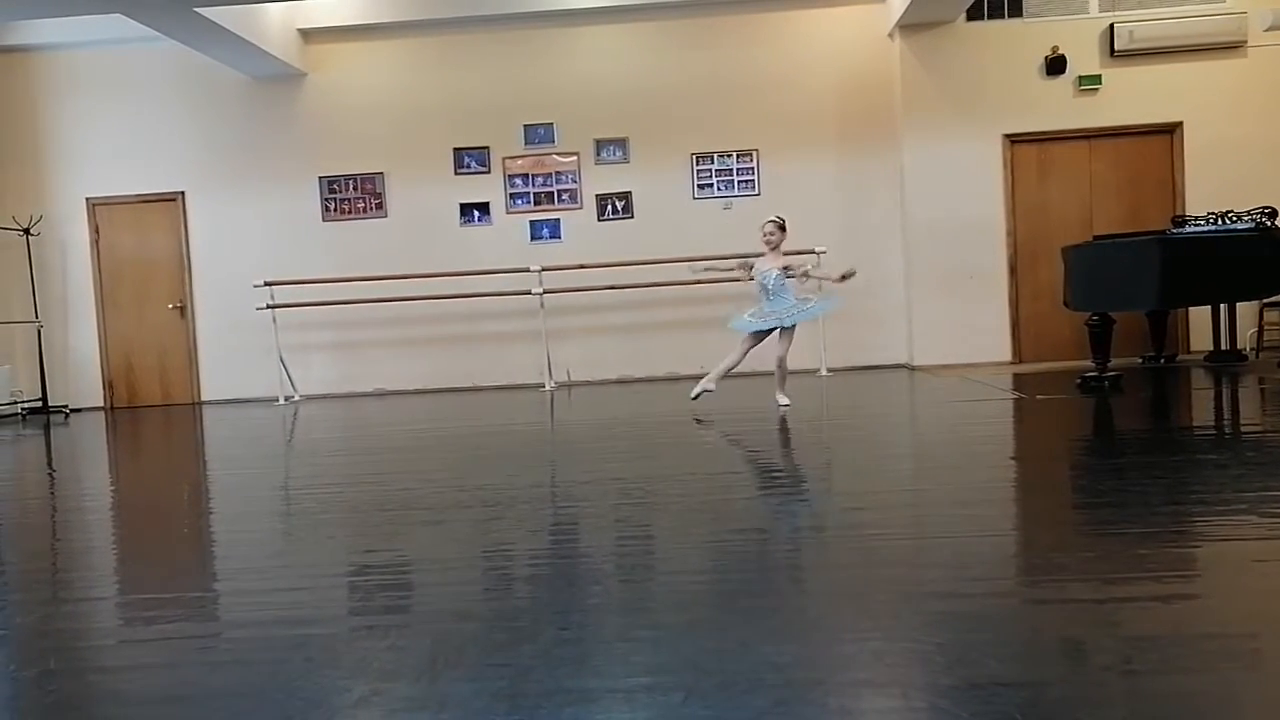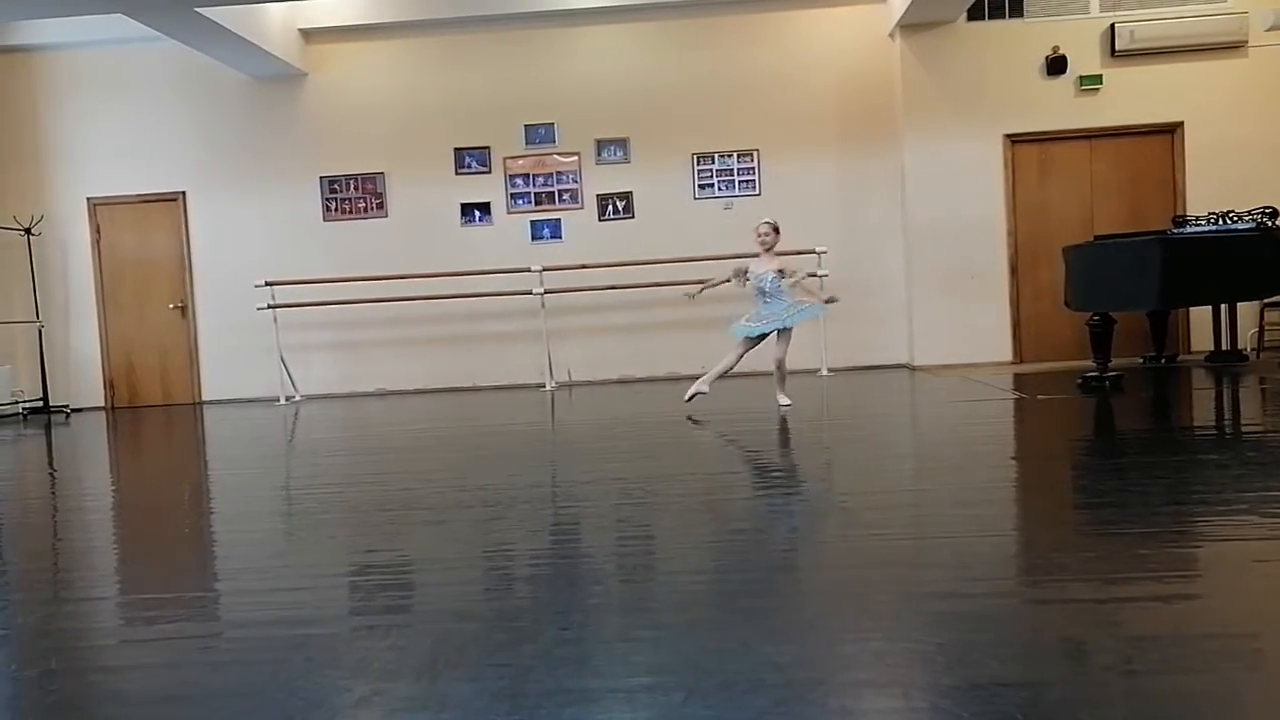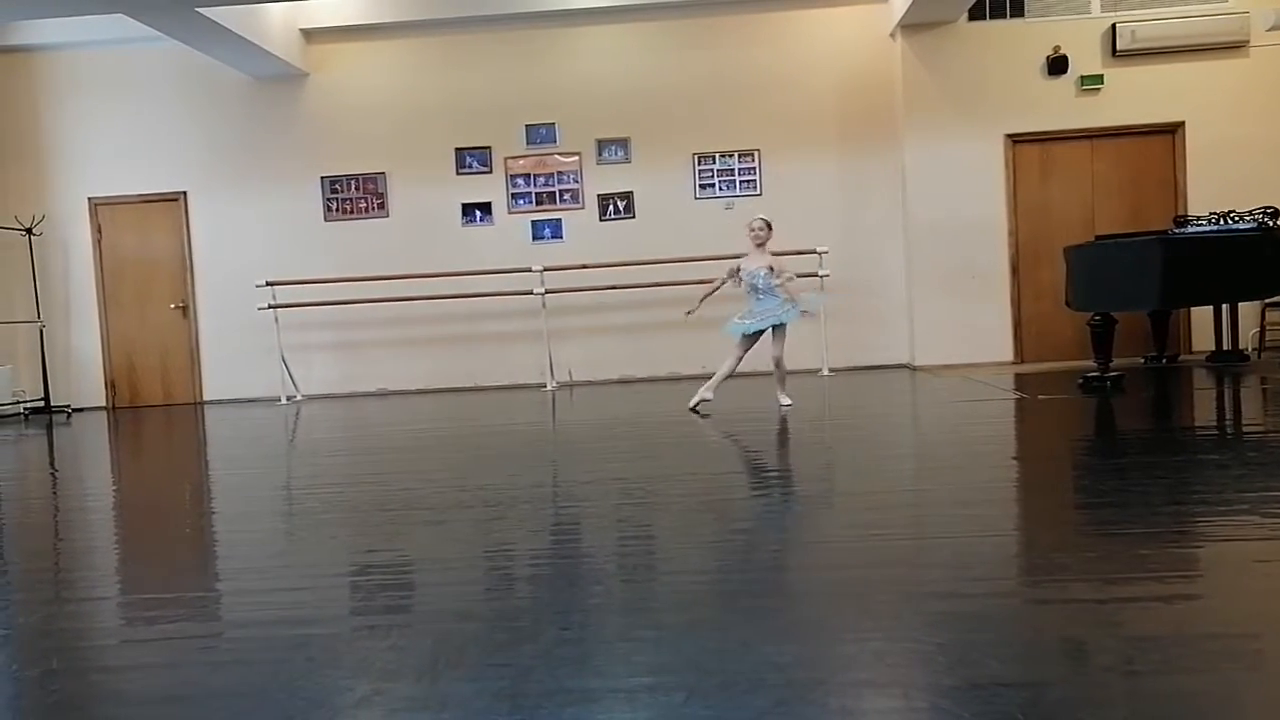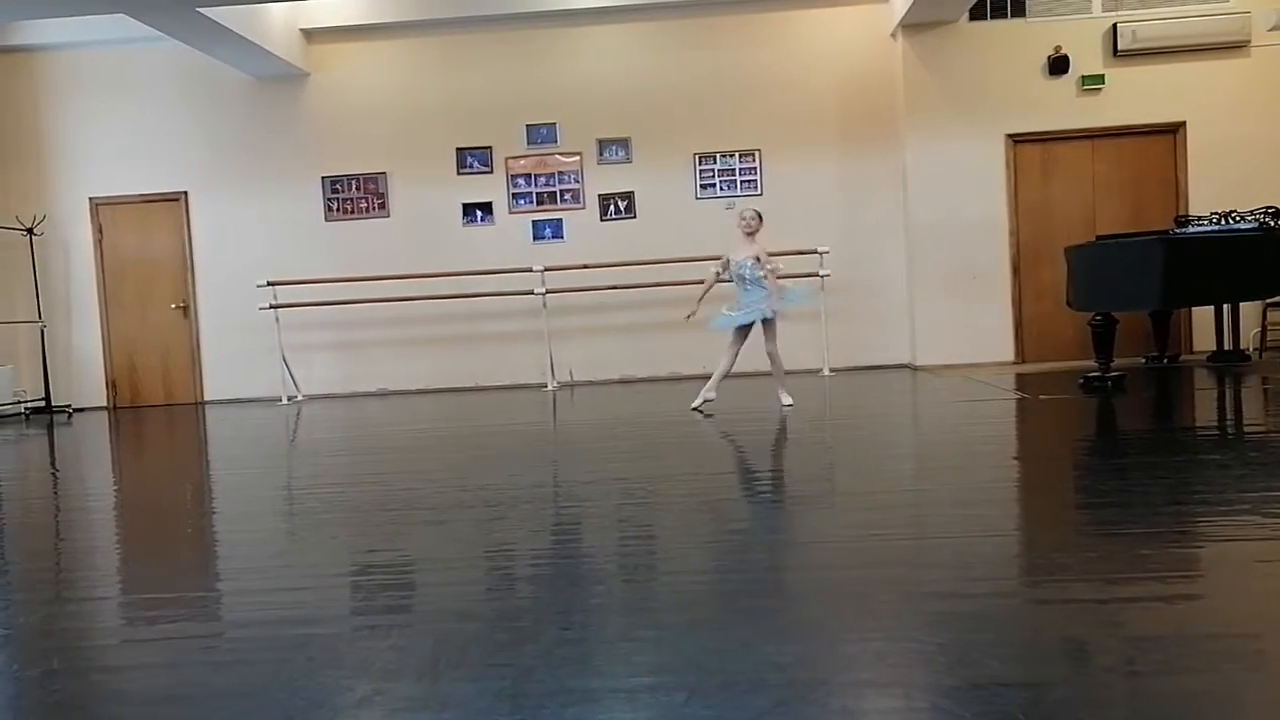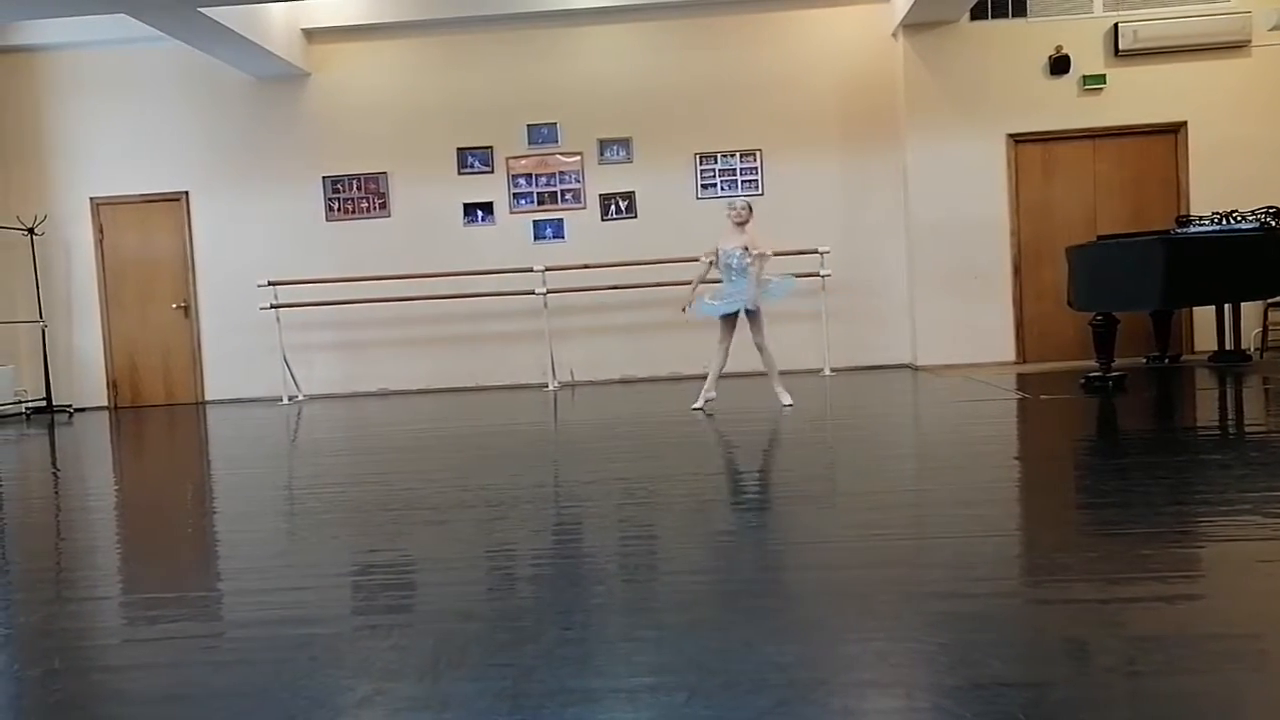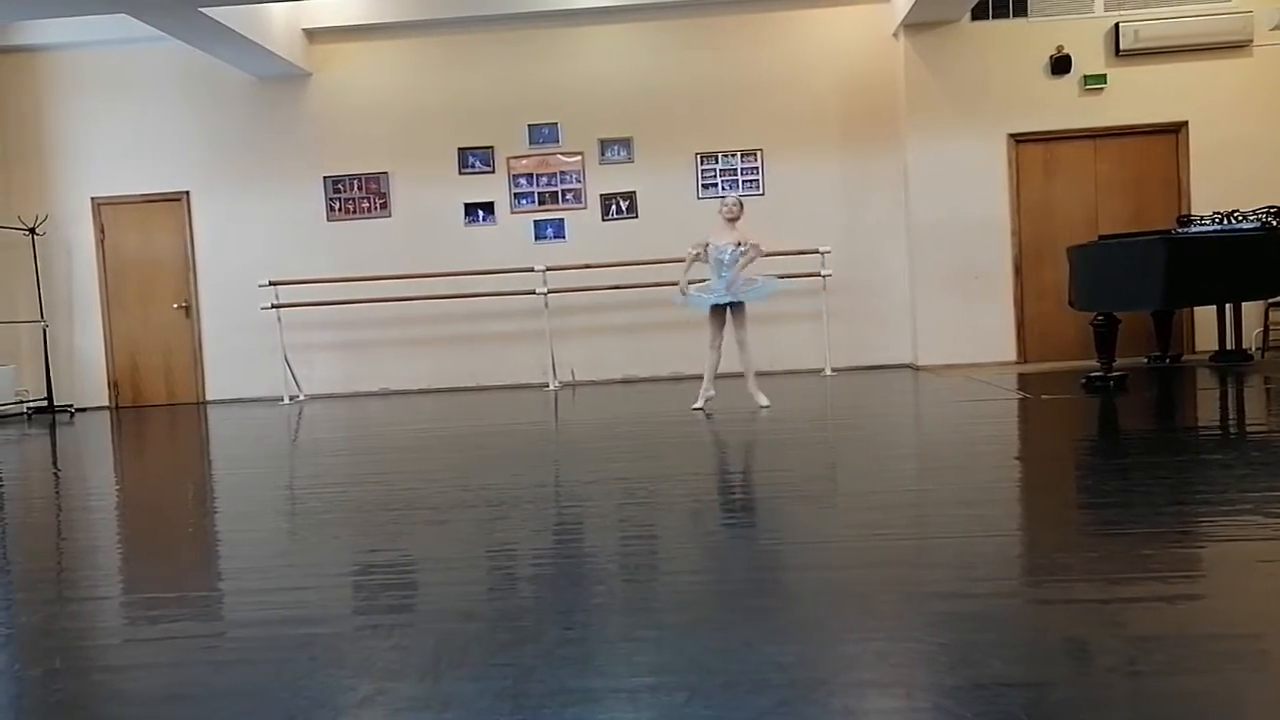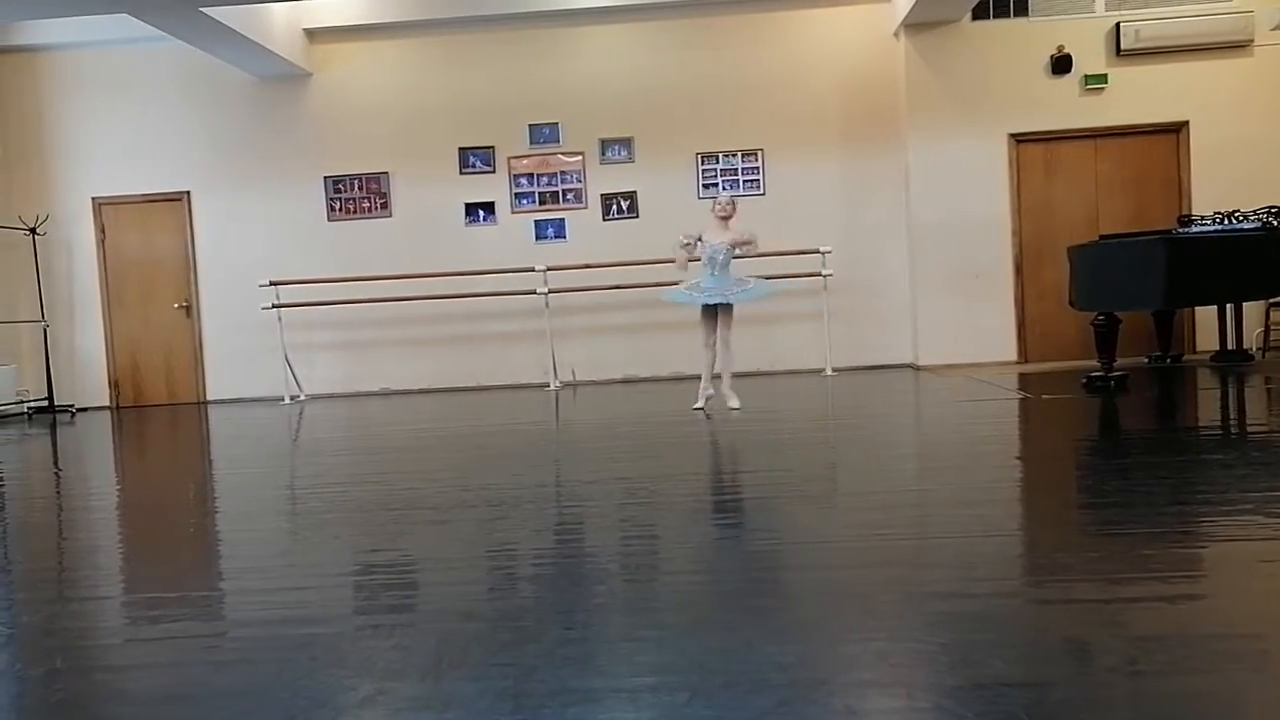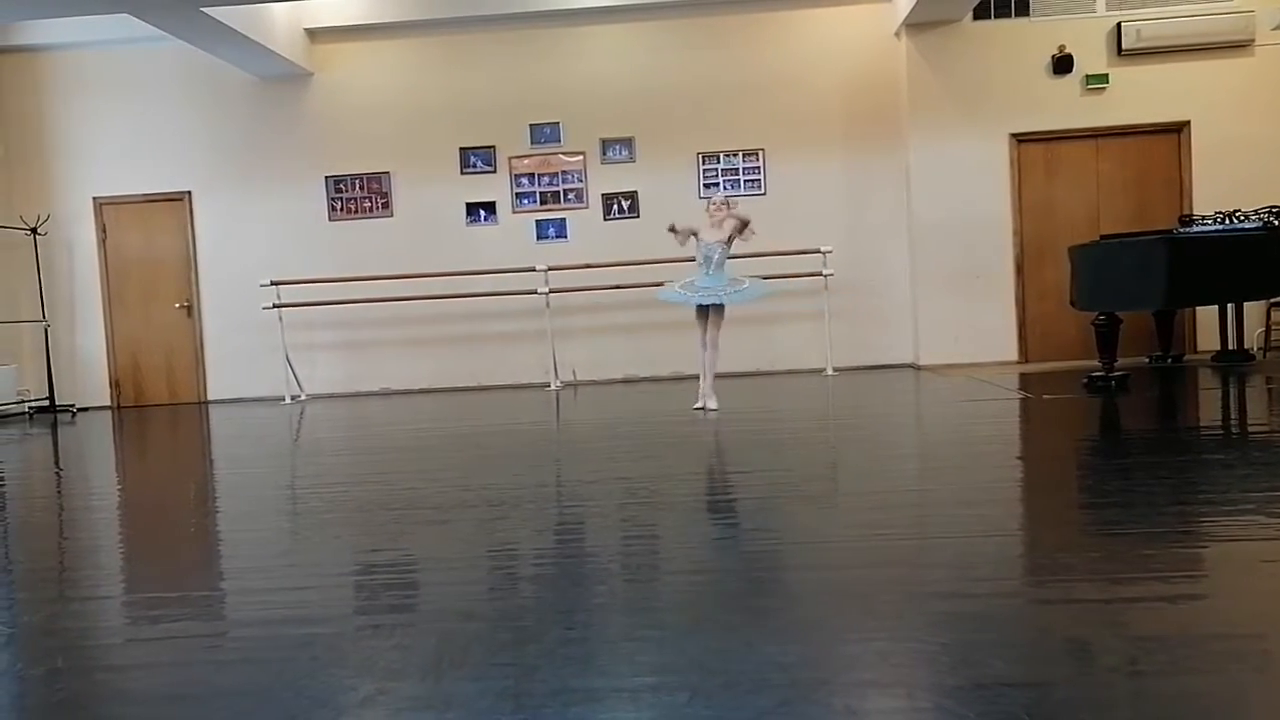
dt=0.1s
person 1, frame 1
left shoulder: (784, 262)
right shoulder: (758, 262)
left elbow: (810, 272)
right elbow: (731, 267)
left wrist: (835, 278)
right wrist: (705, 268)
left hip: (787, 311)
right hip: (766, 314)
left knee: (780, 356)
right knee: (743, 347)
left ankle: (780, 392)
right ankle: (710, 380)
person 1, frame 2
left shoulder: (780, 265)
right shoulder: (751, 265)
left elbow: (798, 283)
right elbow: (726, 278)
left wrist: (820, 299)
right wrist: (700, 289)
left hip: (784, 313)
right hip: (763, 316)
left knee: (779, 357)
right knee: (739, 350)
left ankle: (781, 392)
right ankle: (703, 382)
person 1, frame 3
left shoulder: (771, 260)
right shoulder: (743, 263)
left elbow: (785, 283)
right elbow: (721, 282)
left wrist: (797, 304)
right wrist: (699, 302)
left hip: (776, 310)
right hip: (755, 313)
left knee: (777, 356)
right knee: (738, 353)
left ankle: (781, 393)
right ankle: (708, 389)
person 1, frame 4
left shoulder: (758, 250)
right shoulder: (731, 254)
left elbow: (770, 276)
right elbow: (714, 278)
left wrist: (774, 302)
right wrist: (697, 303)
left hip: (763, 303)
right hip: (743, 305)
left knee: (771, 350)
right knee: (733, 349)
left ankle: (782, 391)
right ankle: (708, 391)
person 1, frame 5
left shoulder: (748, 240)
right shoulder: (721, 243)
left elbow: (758, 264)
right elbow: (706, 269)
left wrist: (754, 291)
right wrist: (691, 294)
left hip: (748, 294)
right hip: (727, 295)
left knee: (760, 342)
right knee: (723, 344)
left ankle: (779, 388)
right ankle: (708, 390)
person 1, frame 6
left shoulder: (739, 236)
right shoulder: (711, 237)
left elbow: (755, 252)
right elbow: (693, 256)
left wrist: (738, 269)
right wrist: (683, 278)
left hip: (734, 290)
right hip: (715, 290)
left knee: (740, 339)
right knee: (714, 342)
left ankle: (753, 388)
right ankle: (706, 390)
person 1, frame 7
left shoulder: (733, 235)
right shoulder: (703, 234)
left elbow: (751, 242)
right elbow: (684, 245)
left wrist: (744, 241)
right wrist: (682, 252)
left hip: (725, 288)
right hip: (706, 289)
left knee: (724, 338)
right knee: (708, 341)
left ankle: (727, 388)
right ankle: (705, 389)
person 1, frame 8
left shoulder: (729, 232)
right shoulder: (699, 231)
left elbow: (745, 223)
right elbow: (681, 231)
left wrist: (732, 217)
right wrist: (675, 229)
left hip: (719, 288)
right hip: (699, 287)
left knee: (712, 339)
right knee: (704, 341)
left ankle: (708, 389)
right ankle: (705, 390)
